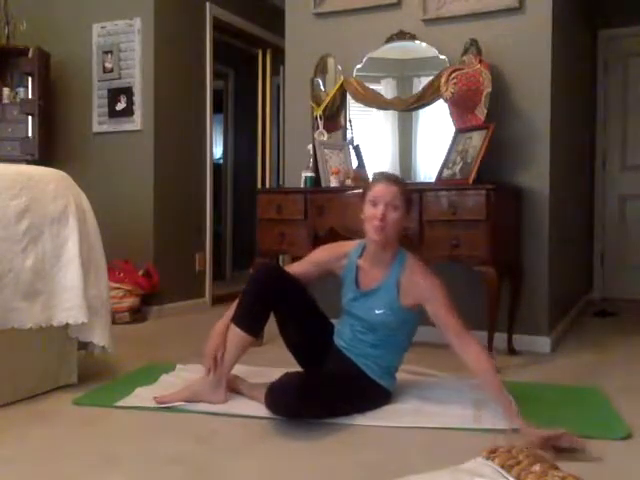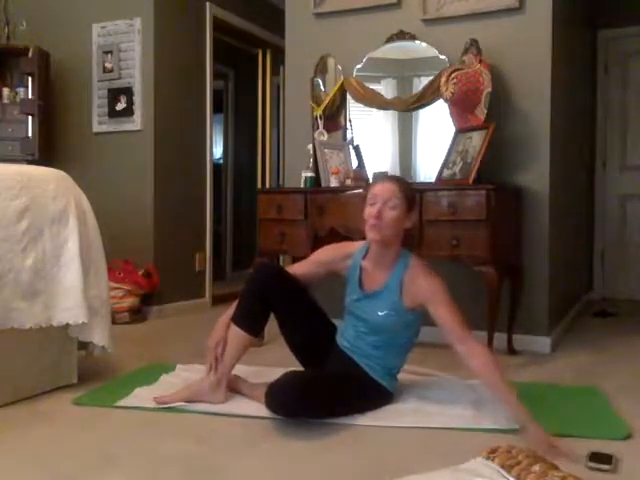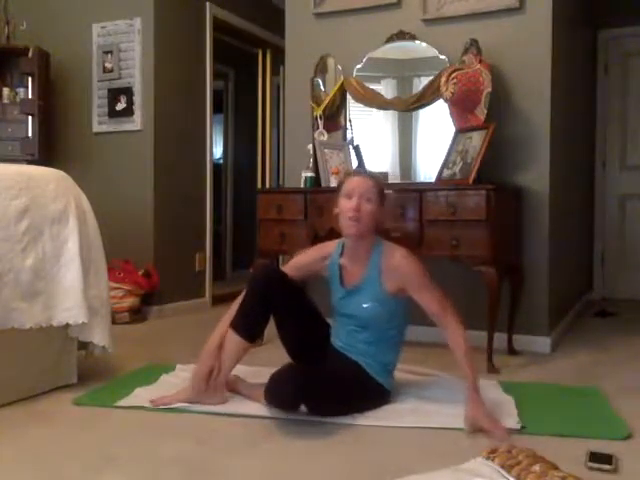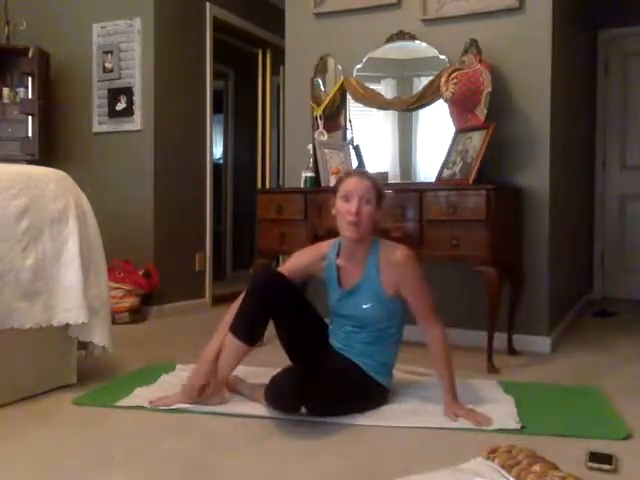
dt=0.5s
person 1, frame 1
left shoulder: (417, 279)
right shoulder: (341, 255)
left elbow: (467, 346)
right elbow: (267, 284)
left wrist: (518, 422)
right wrist: (225, 323)
left hip: (366, 382)
right hip: (330, 350)
left knee: (289, 394)
right knee: (268, 275)
left ankle: (239, 386)
right ankle: (215, 382)
person 1, frame 2
left shoulder: (420, 281)
right shoulder: (345, 255)
left elbow: (469, 347)
right elbow: (276, 283)
left wrist: (527, 423)
right wrist: (227, 318)
left hip: (367, 381)
right hip: (332, 350)
left knee: (288, 395)
right knee: (266, 275)
left ankle: (239, 385)
right ankle: (216, 381)
person 1, frame 3
left shoulder: (398, 263)
right shoulder: (324, 256)
left elbow: (452, 325)
right elbow: (252, 292)
left wrist: (475, 400)
right wrist: (213, 345)
left hip: (366, 381)
right hip: (329, 352)
left knee: (287, 386)
right knee: (268, 278)
left ankle: (234, 386)
right ankle: (212, 382)
person 1, frame 4
left shoulder: (397, 260)
right shoulder: (319, 256)
left elbow: (433, 327)
right elbow: (251, 297)
left wrist: (451, 399)
right wrist: (208, 357)
left hip: (365, 381)
right hip: (327, 352)
left knee: (285, 391)
right knee: (266, 281)
left ankle: (234, 387)
right ankle: (213, 383)
